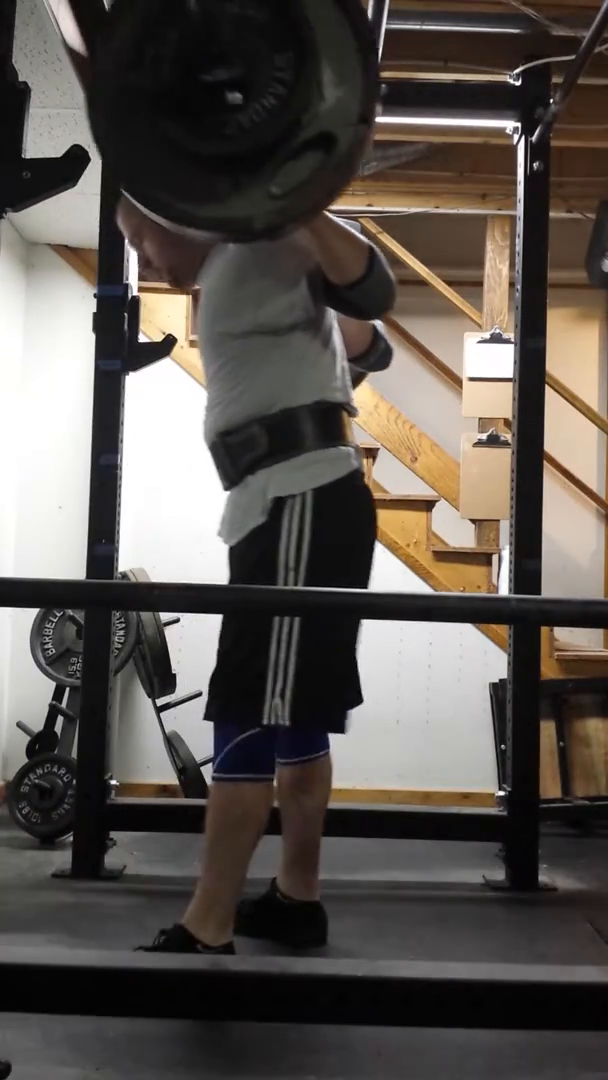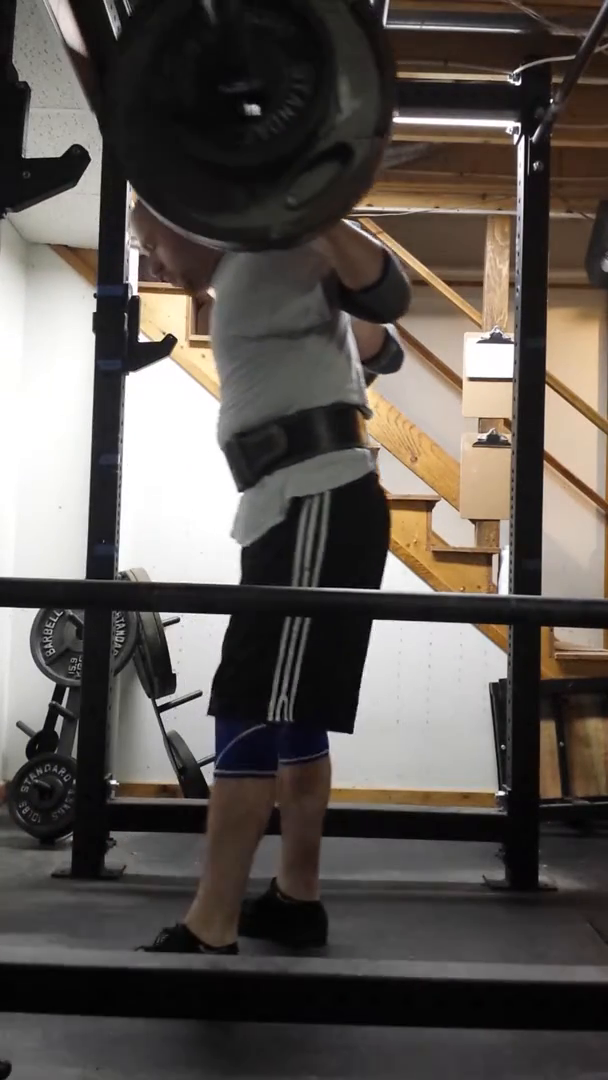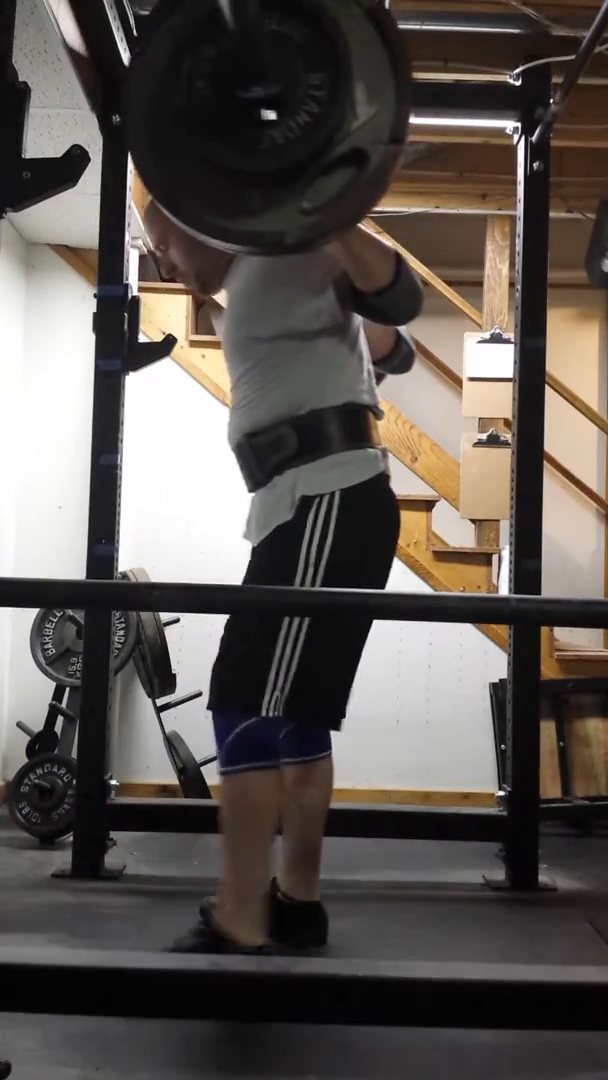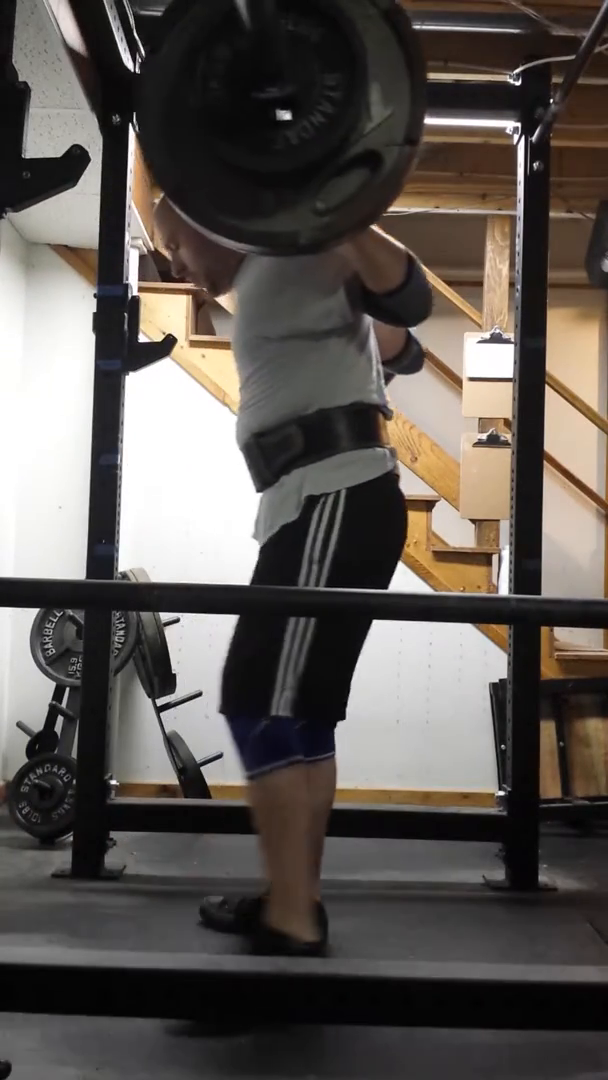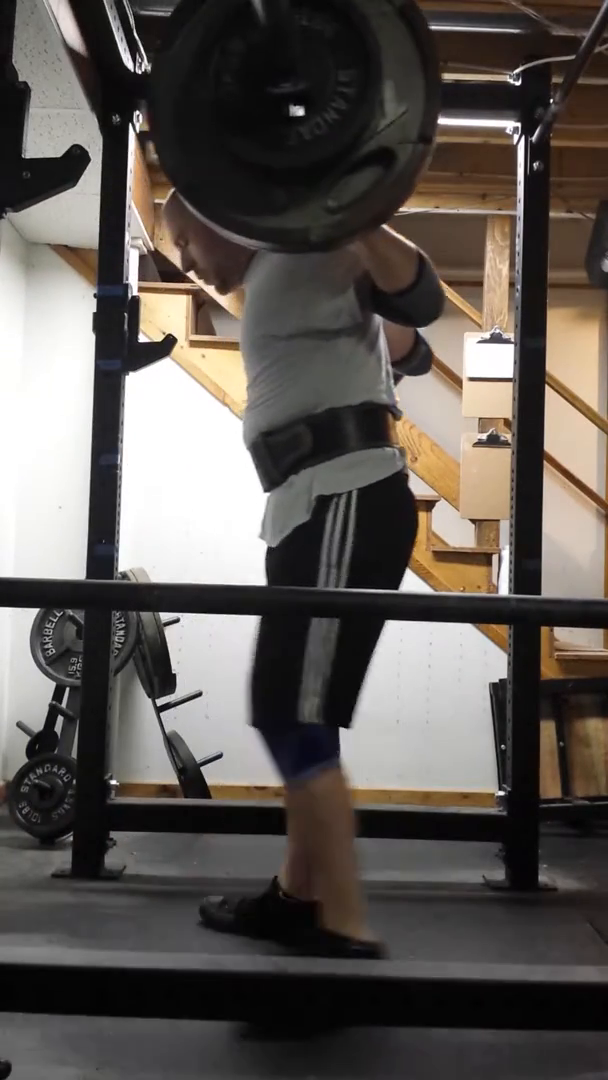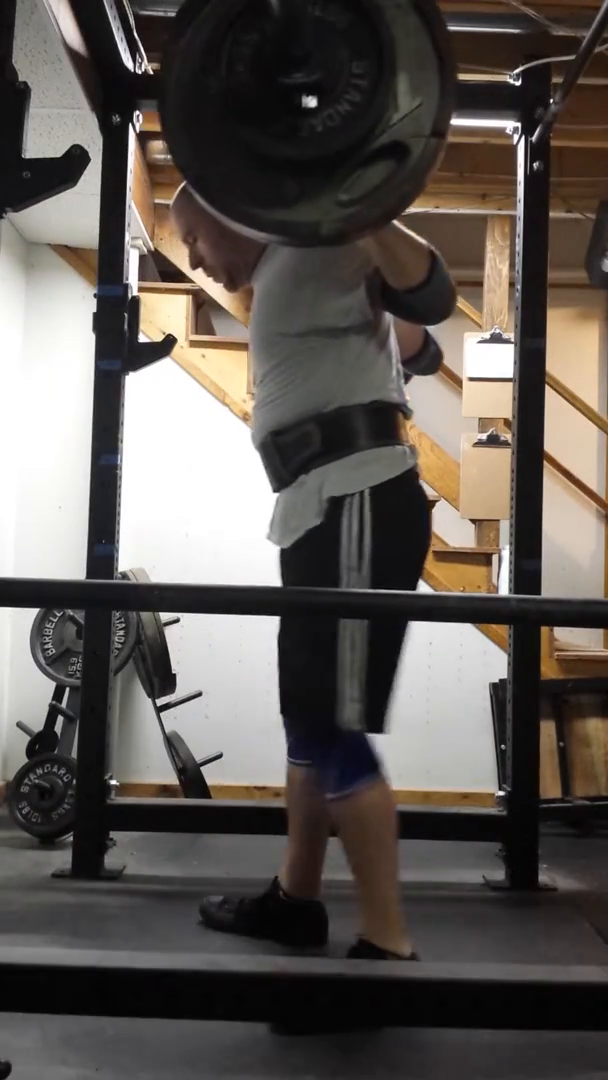
dt=0.1s
person 1, frame 1
left shoulder: (256, 247)
right shoulder: (240, 274)
left elbow: (369, 289)
right elbow: (368, 343)
left hip: (303, 503)
right hip: (284, 506)
left knee: (250, 717)
right knee: (289, 715)
left ankle: (205, 934)
right ankle: (296, 897)
person 1, frame 2
left shoulder: (270, 253)
right shoulder: (254, 280)
left elbow: (384, 292)
right elbow: (380, 348)
left hip: (321, 504)
right hip: (294, 508)
left knee: (249, 714)
right knee: (290, 713)
left ankle: (208, 932)
right ankle: (294, 898)
person 1, frame 3
left shoulder: (282, 254)
right shoulder: (265, 281)
left elbow: (397, 295)
right elbow: (391, 347)
left hip: (330, 504)
right hip: (303, 509)
left knee: (248, 708)
right knee: (292, 713)
left ankle: (237, 928)
right ankle: (294, 896)
person 1, frame 4
left shoulder: (293, 257)
right shoulder: (272, 280)
left elbow: (408, 297)
right elbow: (400, 348)
left hip: (338, 503)
right hip: (308, 508)
left knee: (262, 707)
right knee: (289, 710)
left ankle: (291, 930)
right ankle: (289, 899)
person 1, frame 5
left shoulder: (302, 254)
right shoulder: (281, 279)
left elbow: (419, 297)
right elbow: (409, 347)
right wrist: (377, 340)
left hip: (348, 502)
right hip: (316, 508)
left knee: (293, 715)
right knee: (300, 714)
left ankle: (347, 933)
right ankle: (297, 897)
person 1, frame 6
left shoulder: (312, 250)
right shoulder: (289, 278)
left elbow: (429, 294)
right elbow: (417, 347)
left hip: (358, 505)
right hip: (323, 512)
left knee: (333, 724)
right knee: (311, 716)
left ankle: (388, 946)
right ankle: (295, 896)
